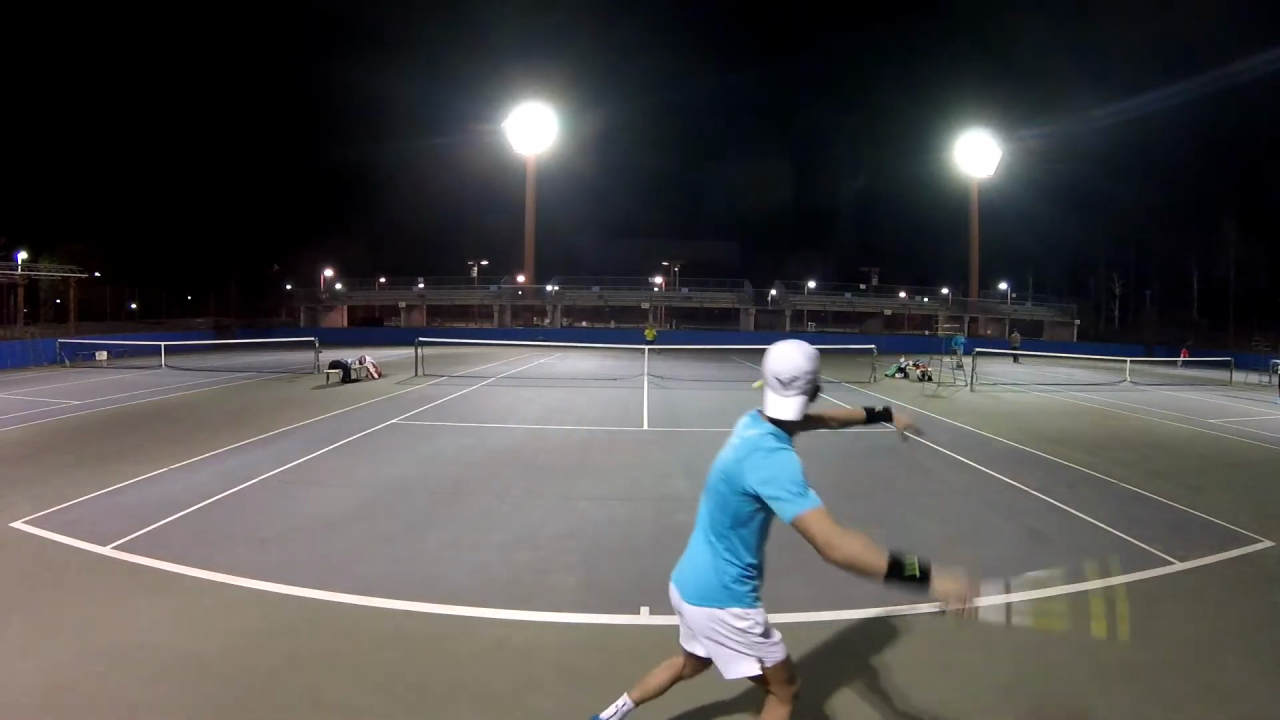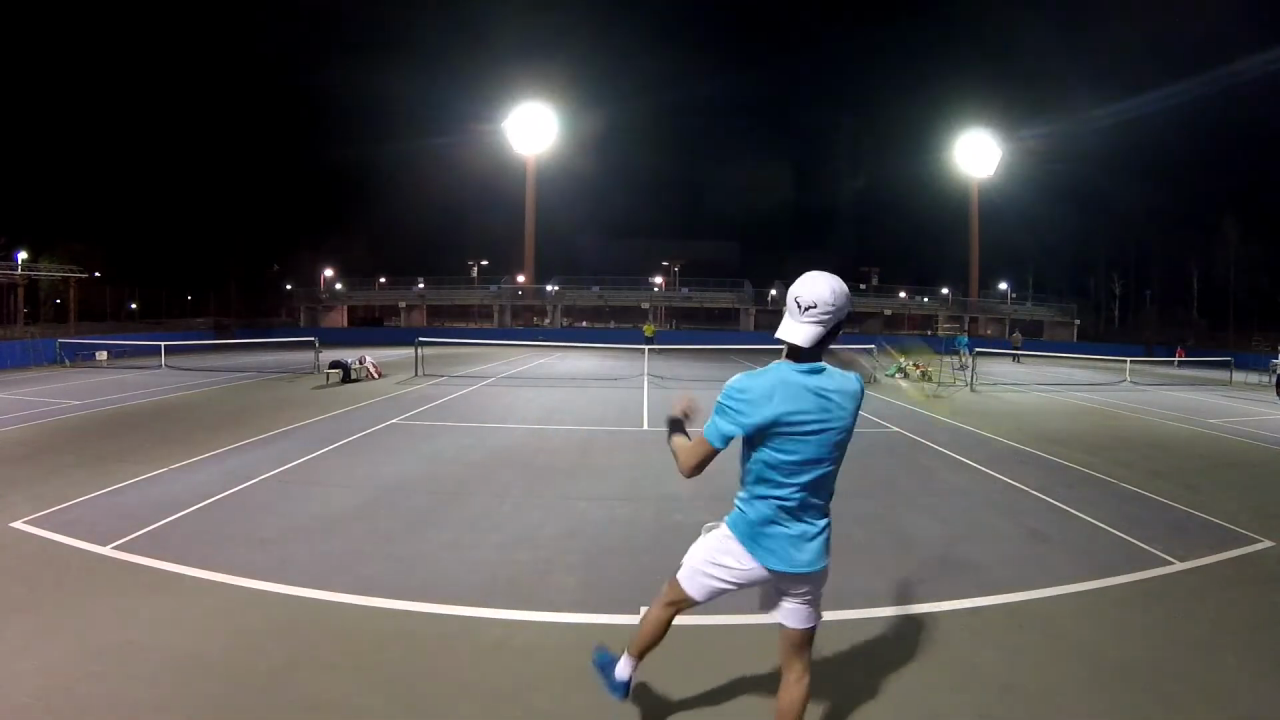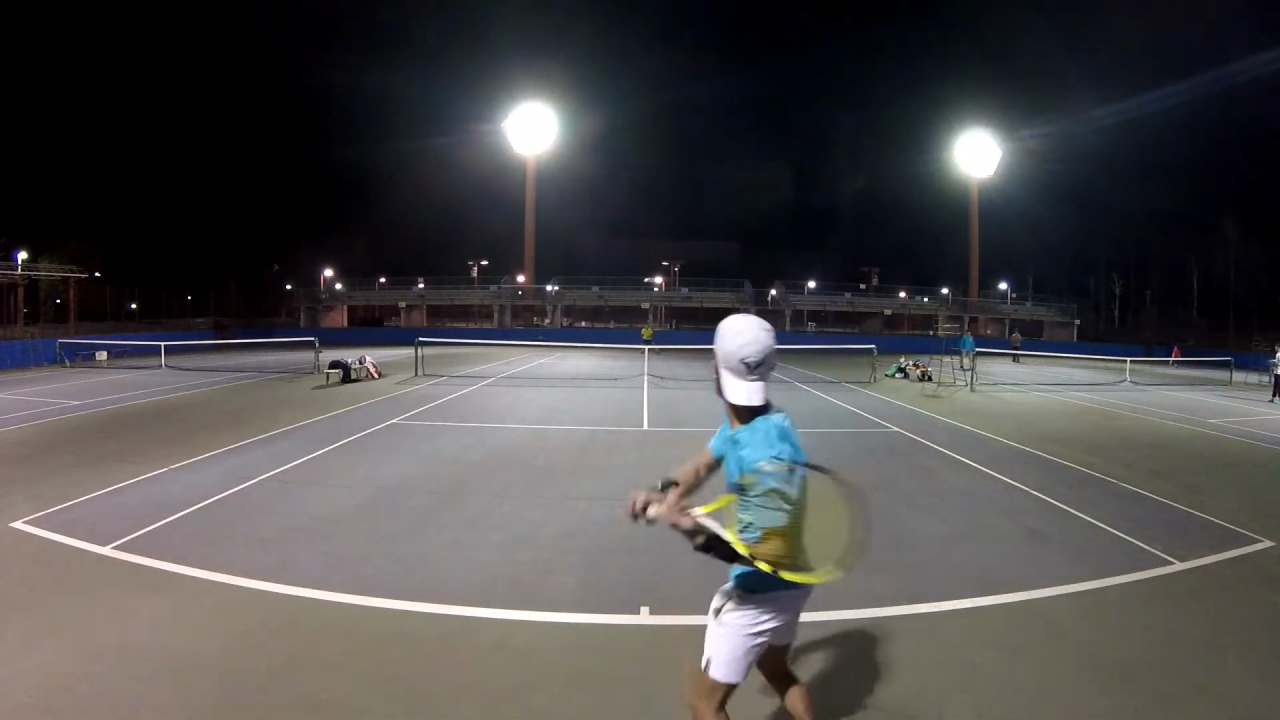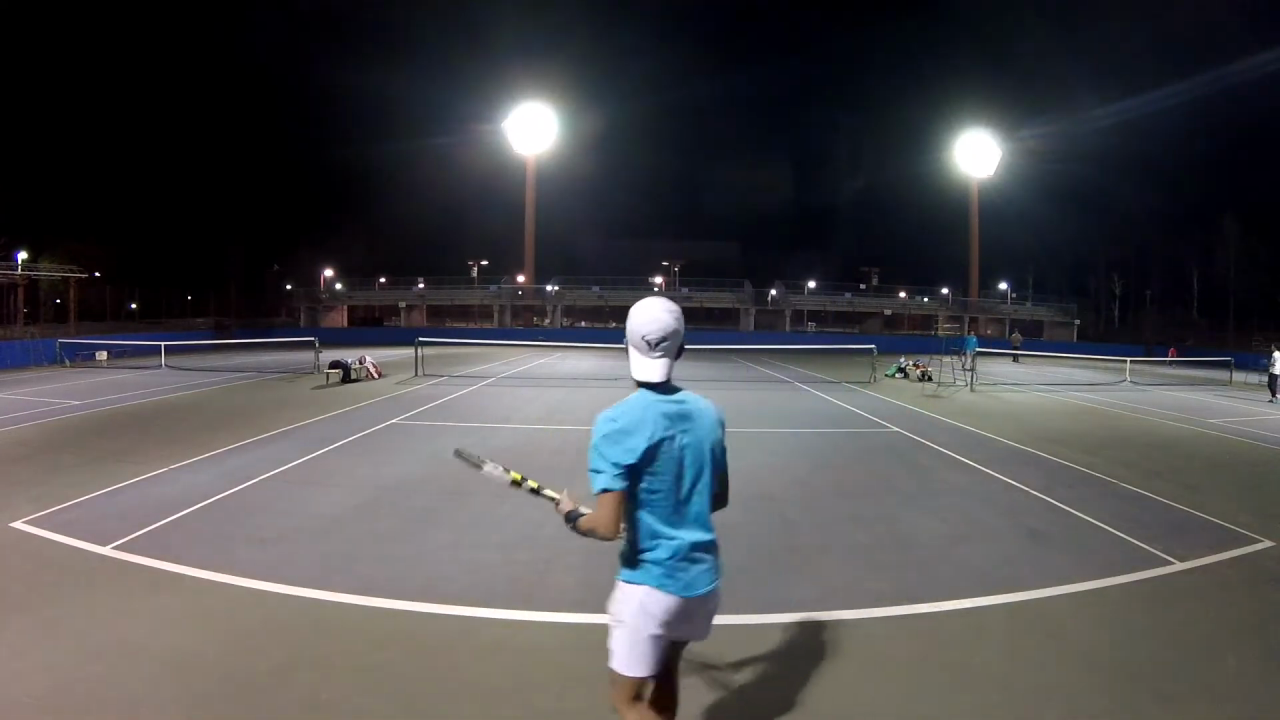
dt=0.4s
person 1, frame 1
left shoulder: (755, 423)
right shoulder: (771, 459)
left elbow: (820, 416)
right elbow: (833, 545)
left wrist: (883, 413)
right wrist: (927, 576)
left hip: (688, 584)
right hip: (723, 600)
left knee: (688, 663)
person 1, frame 2
left shoulder: (747, 388)
right shoulder: (849, 388)
left elbow: (689, 464)
left wrist: (677, 423)
left hip: (746, 543)
right hip: (806, 559)
left knee: (669, 598)
right knee: (797, 665)
left ankle: (622, 671)
person 1, frame 3
left shoulder: (765, 454)
right shoulder: (741, 425)
right elbow: (699, 466)
left wrist: (704, 539)
right wrist: (666, 491)
left hip: (764, 591)
right hip: (782, 585)
right knee: (775, 668)
person 1, frame 4
left shoulder: (618, 422)
right shoulder: (708, 413)
left elbow: (602, 526)
left wrist: (570, 513)
left hip: (650, 582)
right hip: (702, 577)
right knee: (664, 671)
